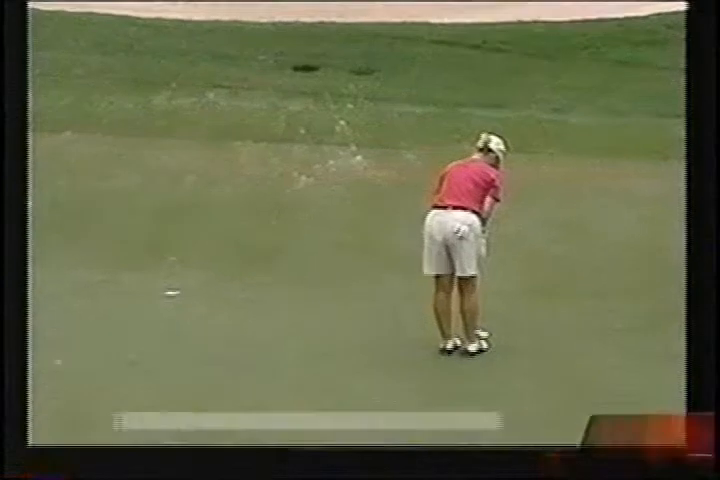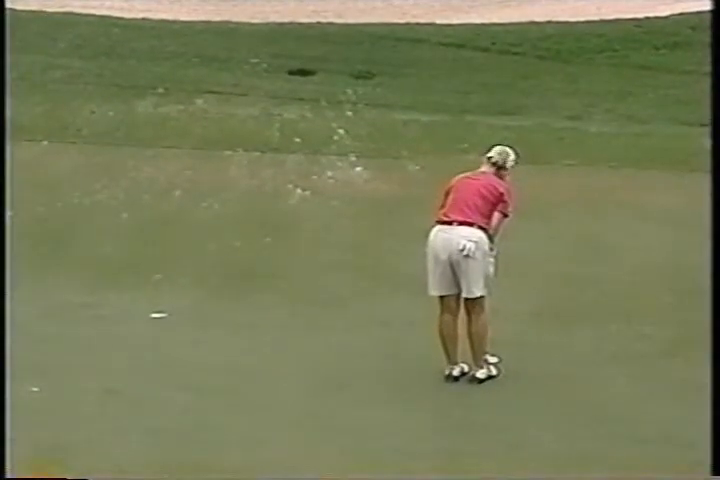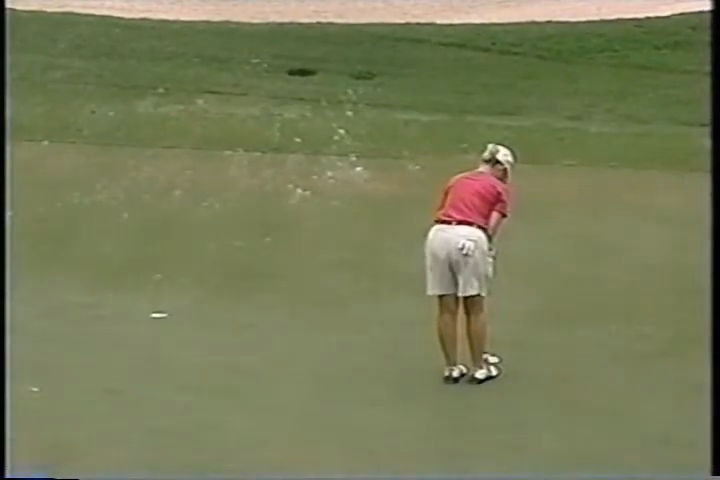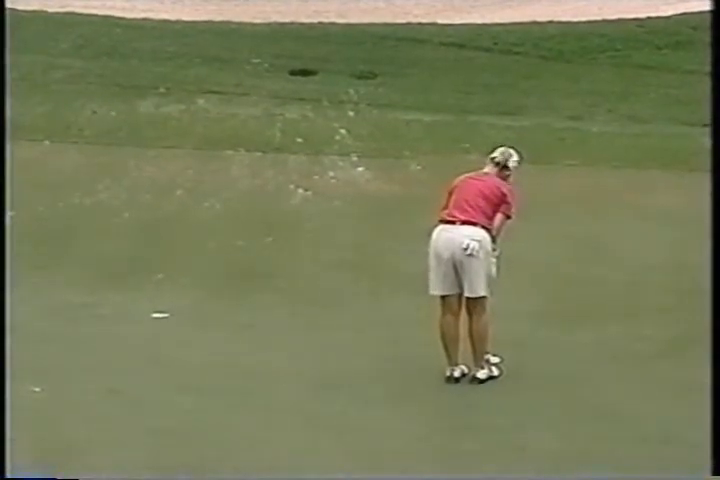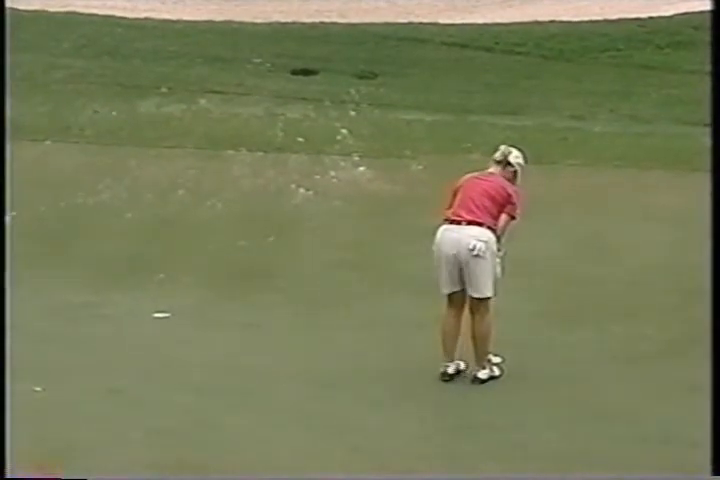
dt=1s
person 1, frame 1
left shoulder: (451, 167)
right shoulder: (493, 175)
right elbow: (486, 211)
right wrist: (480, 231)
left hip: (436, 219)
right hip: (464, 223)
left knee: (442, 287)
right knee: (468, 287)
left ankle: (447, 340)
right ankle: (472, 341)
person 1, frame 2
left shoulder: (457, 180)
right shoulder: (502, 189)
right elbow: (493, 227)
right wrist: (488, 249)
left hip: (440, 236)
right hip: (470, 239)
left knee: (448, 308)
right knee: (476, 309)
left ankle: (453, 366)
right ankle: (480, 367)
person 1, frame 3
left shoulder: (456, 180)
right shoulder: (500, 189)
right elbow: (492, 227)
right wrist: (486, 250)
left hip: (438, 236)
right hip: (469, 238)
left knee: (446, 309)
right knee: (475, 310)
left ankle: (452, 368)
right ankle: (480, 368)
person 1, frame 4
left shoulder: (460, 181)
right shoulder: (504, 190)
right elbow: (495, 228)
right wrist: (491, 249)
left hip: (442, 235)
right hip: (473, 238)
left knee: (449, 309)
right knee: (477, 310)
left ankle: (453, 368)
right ankle: (481, 368)
person 1, frame 5
left shoulder: (465, 180)
right shoulder: (509, 190)
right elbow: (500, 228)
right wrist: (495, 250)
left hip: (446, 235)
right hip: (477, 239)
left knee: (454, 305)
right knee: (480, 309)
left ankle: (449, 364)
right ankle: (482, 368)
